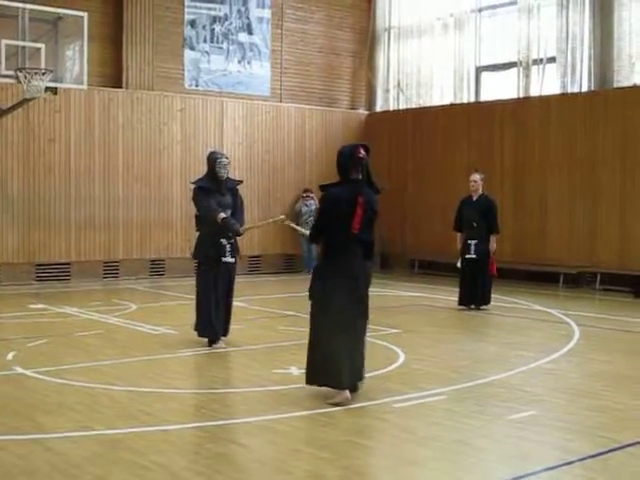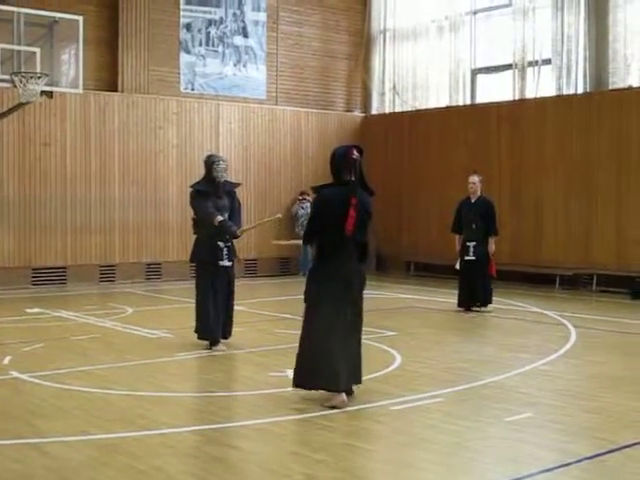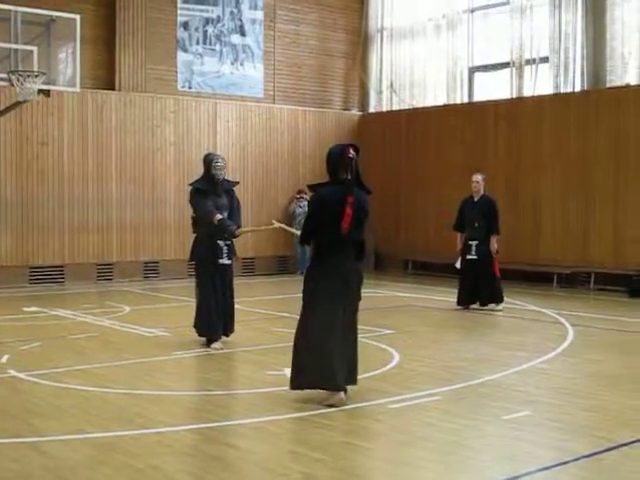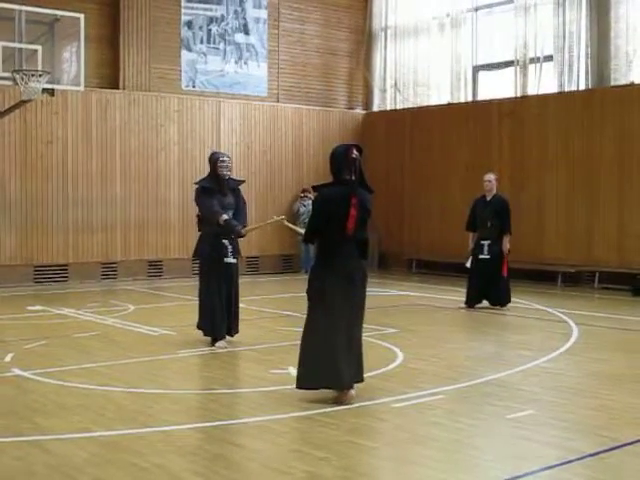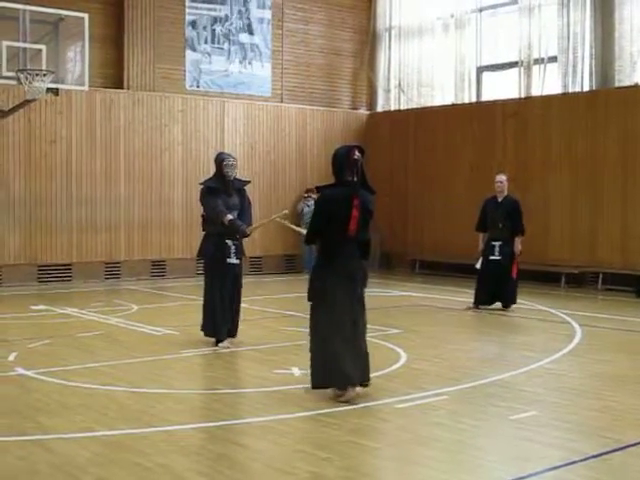
dt=0.2s
person 1, frame 1
left shoulder: (332, 196)
right shoulder: (370, 197)
left elbow: (317, 233)
right elbow: (367, 232)
left wrist: (316, 238)
left hip: (334, 267)
right hip: (359, 267)
left knee: (332, 325)
right knee: (353, 323)
left ankle: (342, 387)
right ankle: (351, 379)
person 1, frame 2
left shoulder: (325, 197)
right shoulder: (364, 199)
left elbow: (310, 234)
right elbow: (362, 234)
left wrist: (311, 239)
left hip: (328, 269)
right hip: (354, 270)
left knee: (325, 326)
right knee: (348, 325)
left ankle: (338, 389)
right ankle: (346, 383)
person 1, frame 3
left shoulder: (322, 196)
right shoulder: (361, 198)
left elbow: (307, 235)
right elbow: (359, 232)
left wrist: (311, 238)
left hip: (325, 268)
right hip: (351, 268)
left knee: (322, 325)
right knee: (344, 324)
left ankle: (336, 387)
right ankle: (341, 382)
person 1, frame 4
left shoulder: (326, 196)
right shoulder: (364, 197)
left elbow: (311, 234)
right elbow: (360, 231)
left wrist: (310, 237)
left hip: (330, 267)
right hip: (355, 267)
left knee: (328, 325)
right knee: (349, 323)
left ankle: (343, 385)
right ankle: (347, 381)
person 1, frame 5
left shoulder: (328, 197)
right shoulder: (366, 198)
left elbow: (312, 235)
right elbow: (362, 232)
left wrist: (313, 238)
left hip: (331, 268)
right hip: (356, 267)
left knee: (331, 324)
right knee: (351, 322)
left ankle: (347, 382)
right ankle: (352, 378)
person 2, frame 1
left shoulder: (232, 188)
right shoulder: (202, 189)
left elbow: (239, 210)
right elbow: (211, 210)
left wrist: (236, 226)
right wrist: (228, 223)
left hip: (228, 244)
right hip: (209, 244)
left knee: (225, 289)
right knee: (210, 290)
left ankle: (218, 331)
right ankle: (213, 334)
person 2, frame 2
left shoulder: (229, 191)
right shoulder: (199, 193)
left elbow: (236, 213)
right elbow: (208, 213)
left wrist: (234, 229)
right wrist: (224, 225)
left hip: (225, 246)
right hip: (207, 247)
left knee: (225, 291)
right knee: (209, 293)
left ankle: (217, 333)
right ankle: (213, 337)
person 2, frame 3
left shoulder: (228, 189)
right shoulder: (198, 191)
left elbow: (235, 211)
right elbow: (207, 212)
left wrist: (233, 228)
right wrist: (224, 224)
left hip: (224, 244)
right hip: (206, 245)
left knee: (224, 289)
right knee: (209, 291)
left ankle: (216, 331)
right ankle: (211, 335)
person 2, frame 4
left shoulder: (234, 188)
right shoulder: (204, 190)
left elbow: (241, 210)
right elbow: (213, 211)
left wrist: (239, 227)
right wrist: (231, 224)
left hip: (230, 243)
right hip: (211, 244)
left knee: (230, 288)
right knee: (213, 289)
left ankle: (222, 331)
right ankle: (216, 334)
person 2, frame 5
left shoulder: (239, 189)
right shoulder: (209, 189)
left elbow: (246, 210)
right elbow: (218, 211)
left wrist: (244, 227)
right wrist: (234, 224)
left hip: (234, 244)
right hip: (215, 243)
left knee: (233, 289)
right knee: (217, 289)
left ankle: (226, 331)
right ankle: (219, 335)
person 3, frame 1
left shoulder: (488, 202)
right shoulder: (464, 202)
left elbow: (493, 225)
right elbow: (459, 225)
left wrist: (492, 243)
right wrist: (459, 242)
left hip: (483, 243)
right hip: (468, 242)
left knee: (483, 273)
right knee: (467, 272)
left ankle: (480, 301)
right ankle: (468, 301)
person 3, frame 2
left shoulder: (487, 203)
right shoulder: (463, 204)
left elbow: (492, 227)
right elbow: (458, 226)
left wrist: (491, 244)
right wrist: (458, 243)
left hip: (482, 244)
right hip: (467, 244)
left knee: (483, 273)
right knee: (466, 274)
left ankle: (483, 302)
right ankle: (467, 303)
person 3, frame 3
left shoulder: (489, 202)
right shoulder: (466, 202)
left elbow: (494, 226)
right elbow: (460, 224)
left wrist: (493, 242)
right wrist: (459, 242)
left hip: (485, 243)
right hip: (469, 242)
left knee: (489, 272)
right knee: (467, 272)
left ankle: (495, 301)
right ankle: (466, 301)
person 3, frame 4
left shoulder: (502, 202)
right shoulder: (478, 202)
left elbow: (506, 226)
right elbow: (472, 224)
left wrist: (506, 243)
right wrist: (471, 242)
left hip: (497, 243)
right hip: (480, 242)
left knee: (498, 273)
right knee: (476, 271)
left ankle: (500, 301)
right ankle: (472, 300)
person 3, frame 5
left shoulder: (513, 203)
right shoulder: (488, 202)
left elbow: (518, 227)
right elbow: (482, 225)
left wrist: (517, 244)
right wrist: (481, 242)
left hip: (508, 244)
right hip: (491, 243)
left knee: (507, 274)
right knee: (485, 272)
left ankle: (507, 302)
right ankle: (479, 301)
